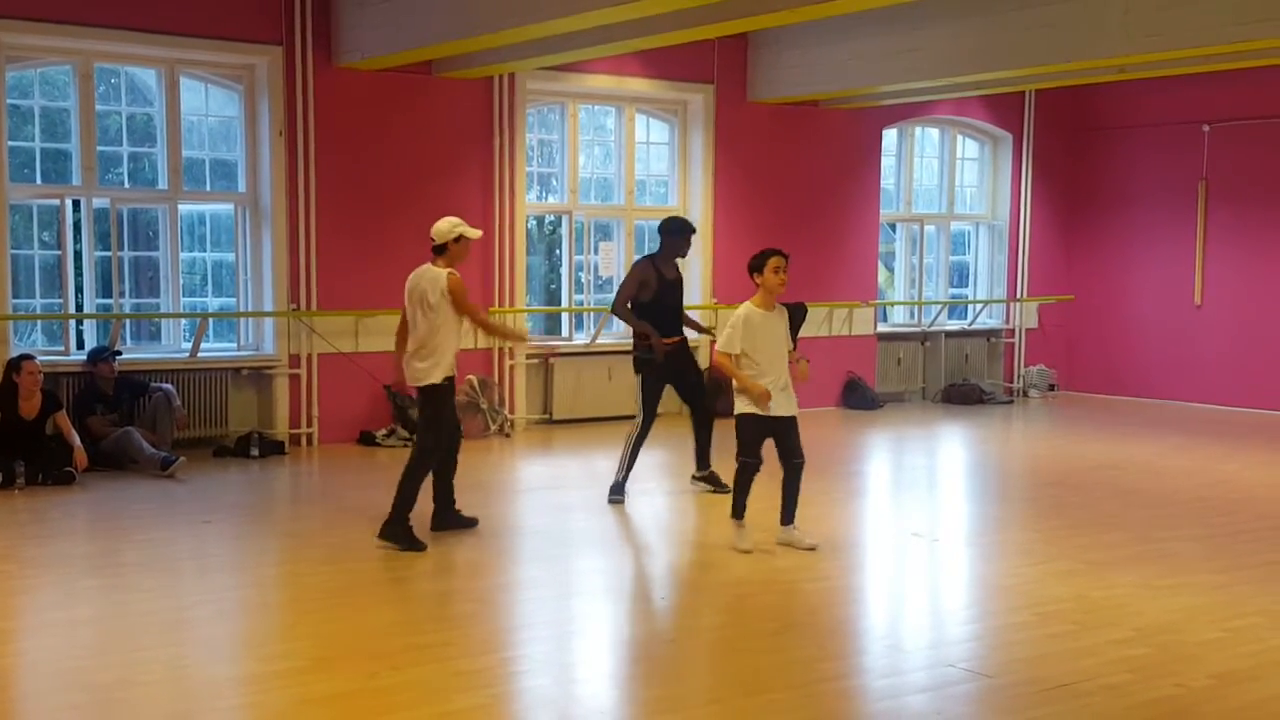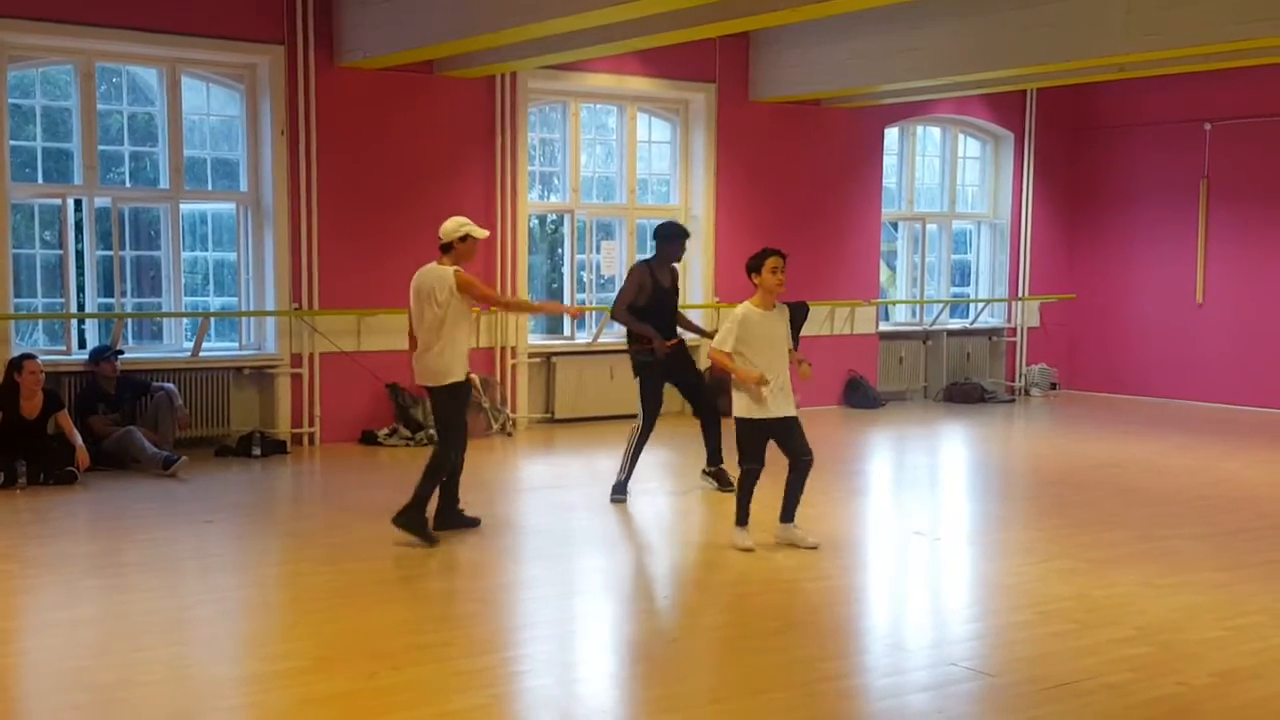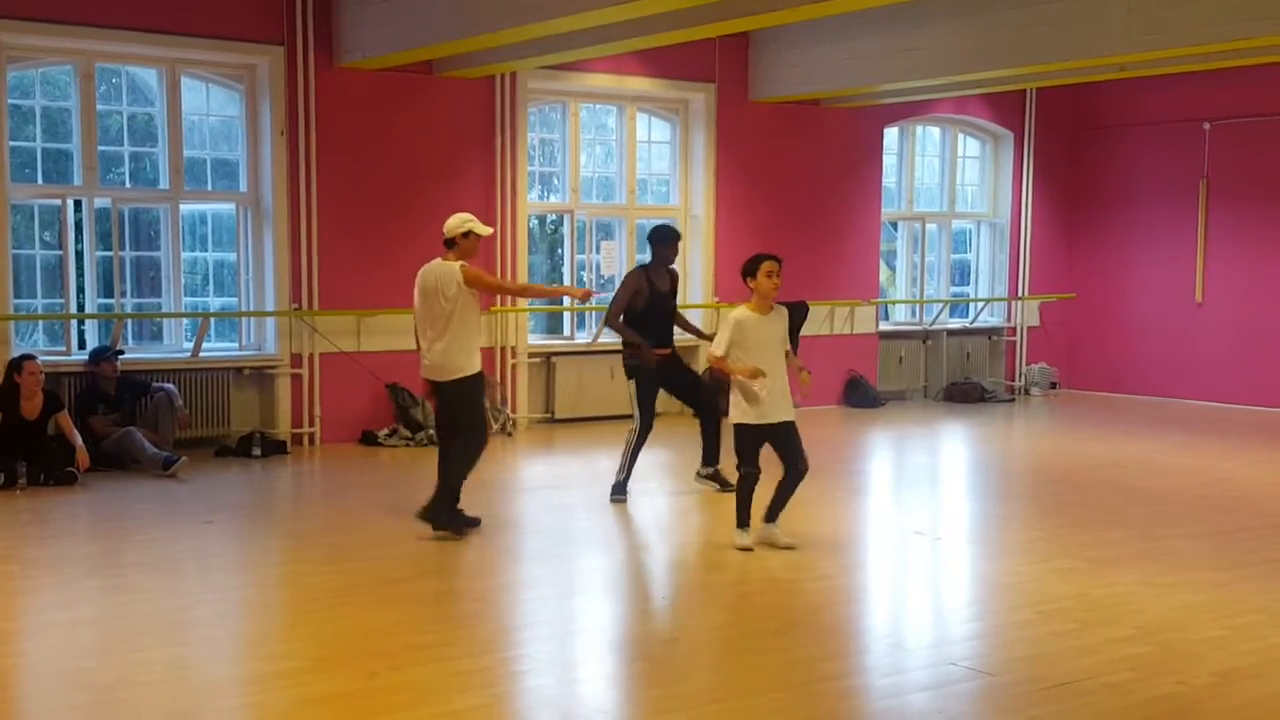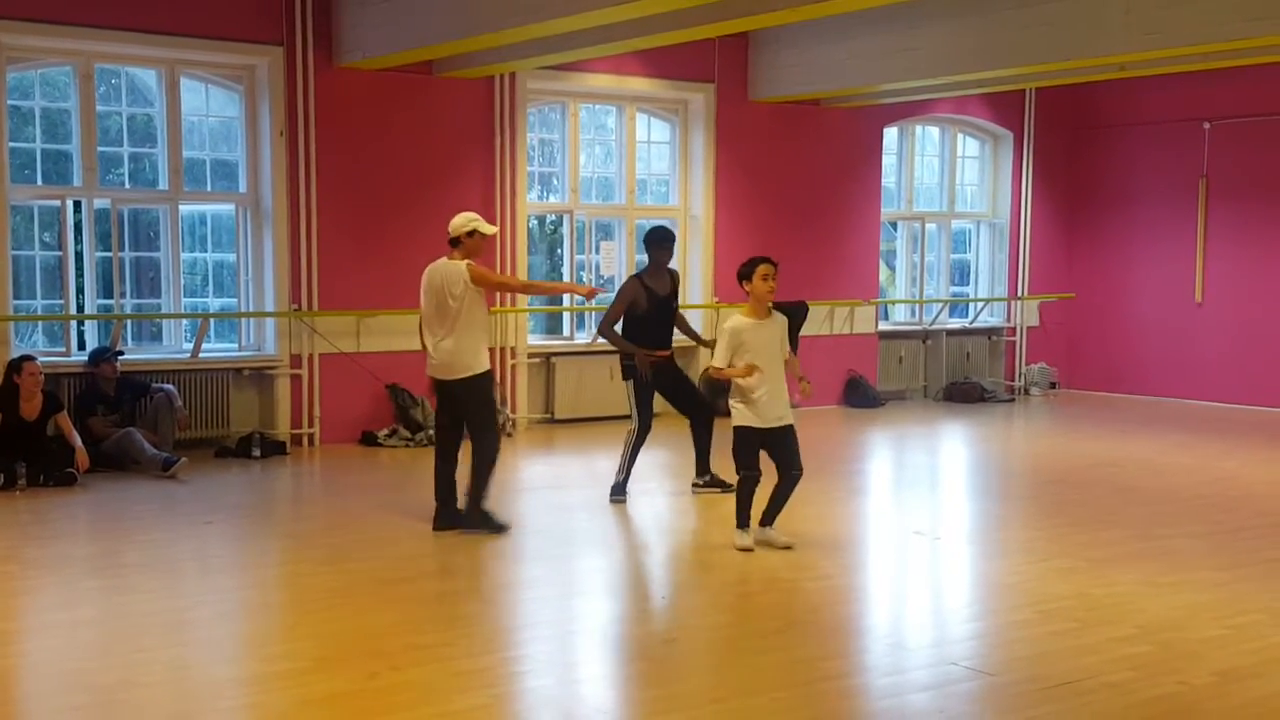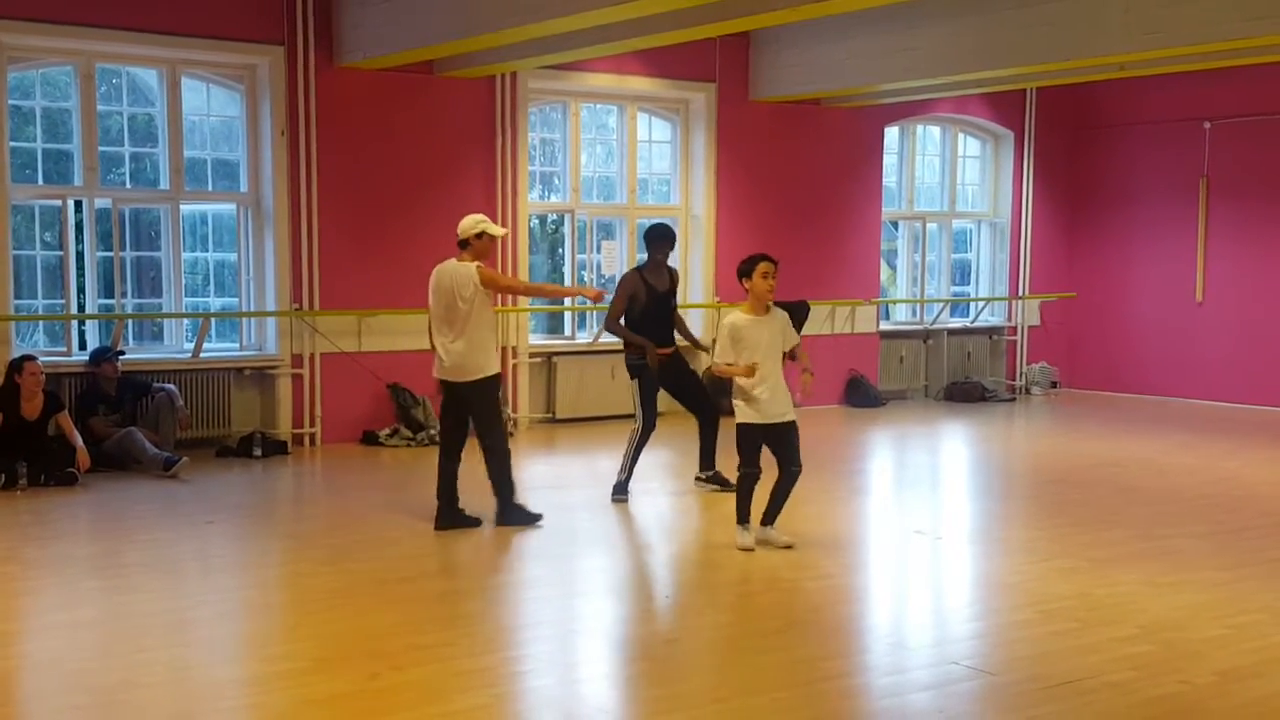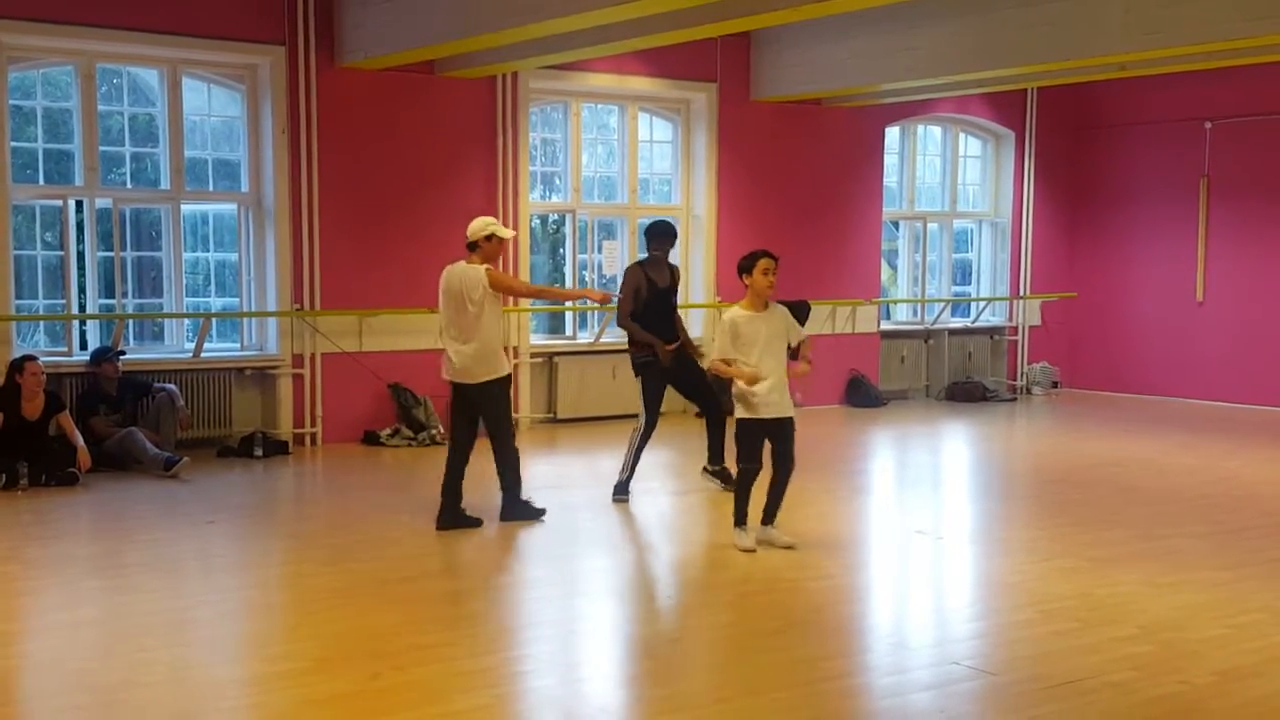
dt=0.1s
person 1, frame 1
left shoulder: (417, 276)
right shoulder: (450, 279)
left elbow: (404, 327)
right elbow: (483, 322)
left wrist: (401, 365)
right wrist: (527, 339)
left hip: (421, 370)
right hip: (438, 373)
left knee: (449, 440)
right knee: (430, 449)
left ankle: (445, 512)
right ankle: (396, 524)
person 1, frame 2
left shoulder: (421, 276)
right shoulder: (457, 277)
left elbow: (414, 329)
right elbow: (507, 303)
left wrist: (420, 363)
right wrist: (557, 308)
left hip: (429, 371)
right hip: (451, 373)
left knee: (451, 442)
right knee: (452, 445)
left ankle: (448, 510)
right ankle: (413, 511)
person 1, frame 3
left shoulder: (425, 273)
right shoulder: (463, 272)
left elbow: (419, 326)
right elbow: (516, 289)
right wrist: (566, 291)
left hip: (434, 369)
right hip: (462, 368)
left knee: (451, 438)
right knee: (473, 438)
left ankle: (448, 510)
right ankle: (440, 505)
person 1, frame 4
left shoulder: (431, 272)
right shoulder: (470, 271)
left elbow: (424, 325)
right elbow: (524, 286)
right wrist: (573, 287)
left hip: (440, 368)
right hip: (469, 368)
left knee: (448, 440)
right knee: (486, 438)
left ankle: (446, 510)
right ankle: (475, 507)
person 1, frame 5
left shoulder: (439, 273)
right shoulder: (479, 274)
left elbow: (433, 325)
right elbow: (530, 289)
right wrist: (579, 291)
left hip: (449, 369)
right hip: (479, 370)
left knee: (451, 441)
right knee: (495, 440)
left ankle: (448, 511)
right ankle: (507, 507)
person 1, frame 6
left shoulder: (449, 274)
right shoulder: (488, 276)
right elbow: (539, 292)
right wrist: (587, 294)
left hip: (458, 369)
right hip: (489, 370)
left knee: (461, 440)
right knee: (503, 438)
left ankle: (450, 510)
right ankle: (513, 502)
person 2, frame 1
left shoulder: (782, 313)
right shoulder: (744, 315)
right elbow: (720, 357)
left wrist: (800, 362)
right wrist: (750, 385)
left hip: (783, 404)
right hip: (750, 404)
left knee: (795, 462)
right knee: (749, 463)
left ankle: (787, 528)
right ankle: (738, 523)
person 2, frame 2
left shoulder: (783, 313)
right shoulder: (742, 315)
right elbow: (715, 353)
left wrist: (802, 363)
right wrist: (744, 374)
left hip: (783, 405)
right hip: (750, 406)
left knee: (803, 459)
right knee: (752, 467)
left ankle: (787, 525)
right ankle: (741, 526)
person 2, frame 3
left shoulder: (782, 315)
right shoulder: (737, 319)
right elbow: (714, 358)
left wrist: (800, 370)
right wrist: (740, 371)
left hip: (780, 409)
right hip: (747, 410)
left knee: (797, 466)
right knee: (749, 472)
left ankle: (768, 525)
right ankle: (742, 528)
person 2, frame 4
left shoulder: (780, 321)
right shoulder: (733, 327)
right elbow: (716, 370)
left wrist: (801, 379)
right wrist: (738, 373)
left hip: (779, 413)
right hip: (747, 413)
left knee: (792, 471)
right knee: (749, 474)
left ankle: (765, 527)
right ankle: (742, 528)
person 2, frame 5
left shoulder: (781, 317)
right shoulder: (732, 323)
left elbow: (795, 347)
right elbow: (717, 367)
left wrist: (806, 371)
right wrist: (739, 371)
left hip: (781, 409)
right hip: (749, 410)
left knee: (792, 468)
right knee: (750, 472)
left ankle: (766, 527)
right ankle: (743, 526)
person 2, frame 6
left shoulder: (781, 313)
right shoulder: (732, 319)
left elbow: (803, 341)
right elbow: (718, 363)
left wrist: (806, 361)
right wrist: (740, 375)
left hip: (781, 405)
right hip: (749, 407)
left knee: (785, 465)
right knee: (748, 469)
left ankle: (767, 526)
right ankle: (740, 527)
person 3, frame 1
left shoulder: (674, 267)
right shoulder: (644, 267)
right elbow: (618, 307)
left wrist: (696, 326)
right wrist: (649, 331)
left hip: (679, 349)
right hip: (651, 352)
left knee: (703, 408)
right knee: (645, 419)
left ankle: (703, 471)
right ankle: (619, 483)
person 3, frame 2
left shoulder: (672, 273)
right shoulder: (640, 272)
right elbow: (618, 313)
left wrist: (700, 331)
right wrist: (650, 333)
left hip: (676, 351)
right hip: (647, 356)
left knee: (709, 405)
right knee: (646, 421)
left ankle: (713, 467)
right ankle: (621, 482)
person 3, frame 3
left shoulder: (672, 276)
right shoulder: (636, 278)
right elbow: (611, 319)
left wrist: (700, 334)
right wrist: (641, 343)
left hip: (668, 357)
right hip: (640, 361)
left knee: (709, 405)
right knee: (643, 423)
left ankle: (709, 469)
right ankle: (620, 482)
person 3, frame 4
left shoulder: (673, 278)
right shoulder: (633, 286)
right elbow: (605, 329)
left wrist: (699, 339)
right wrist: (634, 352)
left hip: (665, 360)
right hip: (637, 364)
left knee: (703, 411)
right knee: (642, 423)
left ankle: (703, 477)
right ankle: (619, 483)
person 3, frame 5
left shoulder: (672, 275)
right shoulder: (632, 280)
right elbow: (611, 323)
left wrist: (694, 341)
right wrist: (644, 343)
left hip: (672, 358)
right hip: (642, 361)
left knee: (708, 408)
right knee: (646, 423)
left ankle: (707, 473)
right ankle: (622, 482)
person 3, frame 6
left shoulder: (672, 271)
right shoulder: (635, 273)
right elbow: (622, 319)
left wrist: (688, 343)
right wrist: (655, 343)
left hip: (676, 353)
right hip: (648, 356)
left knee: (714, 405)
right knee: (648, 420)
left ankle: (715, 466)
right ankle: (623, 482)
